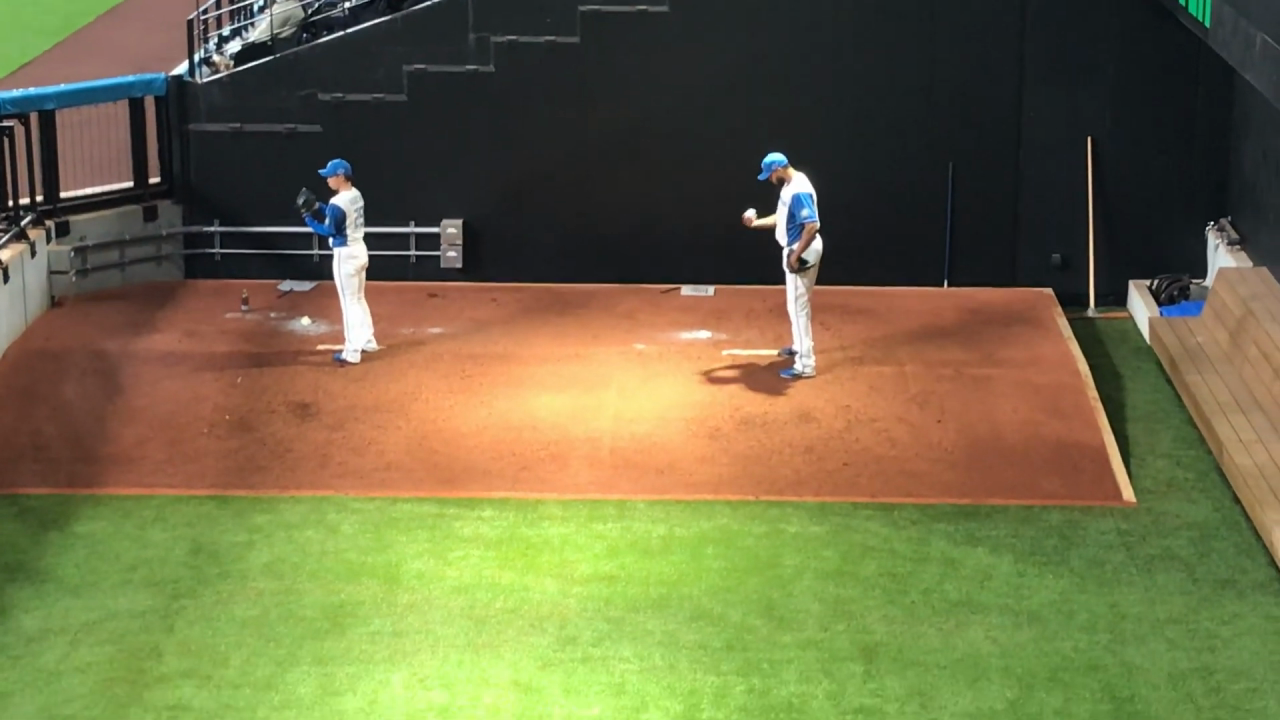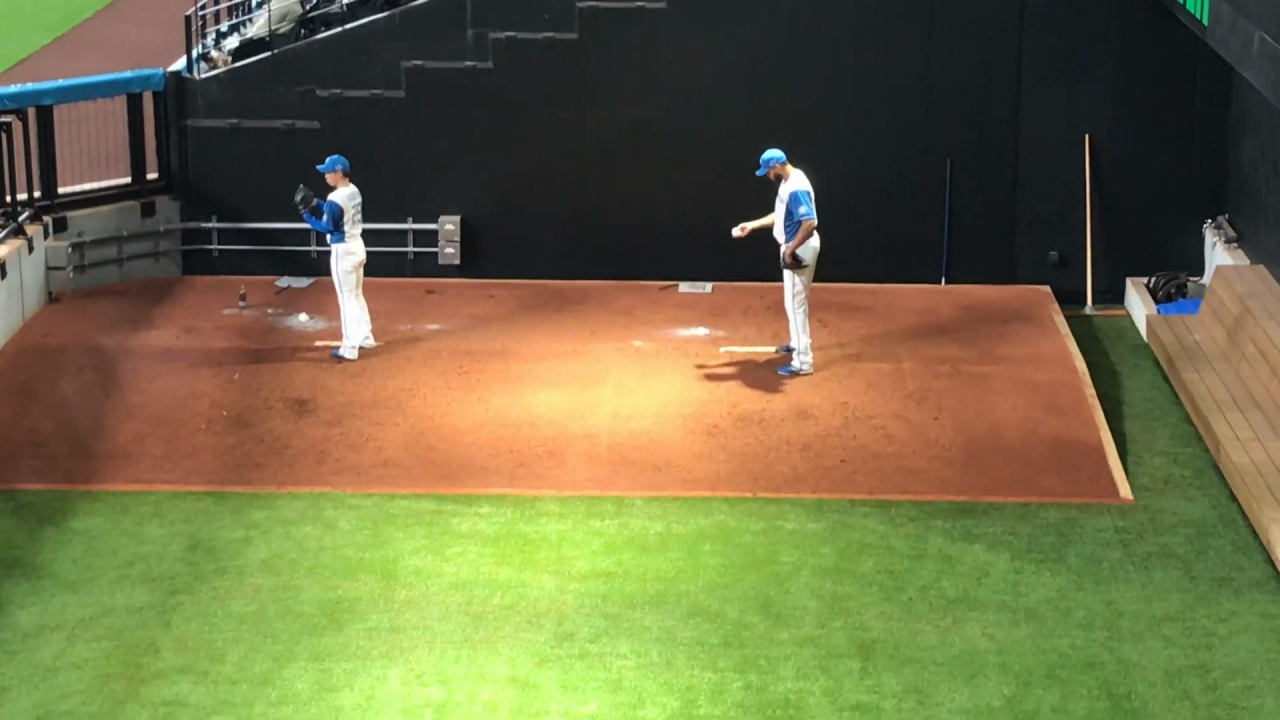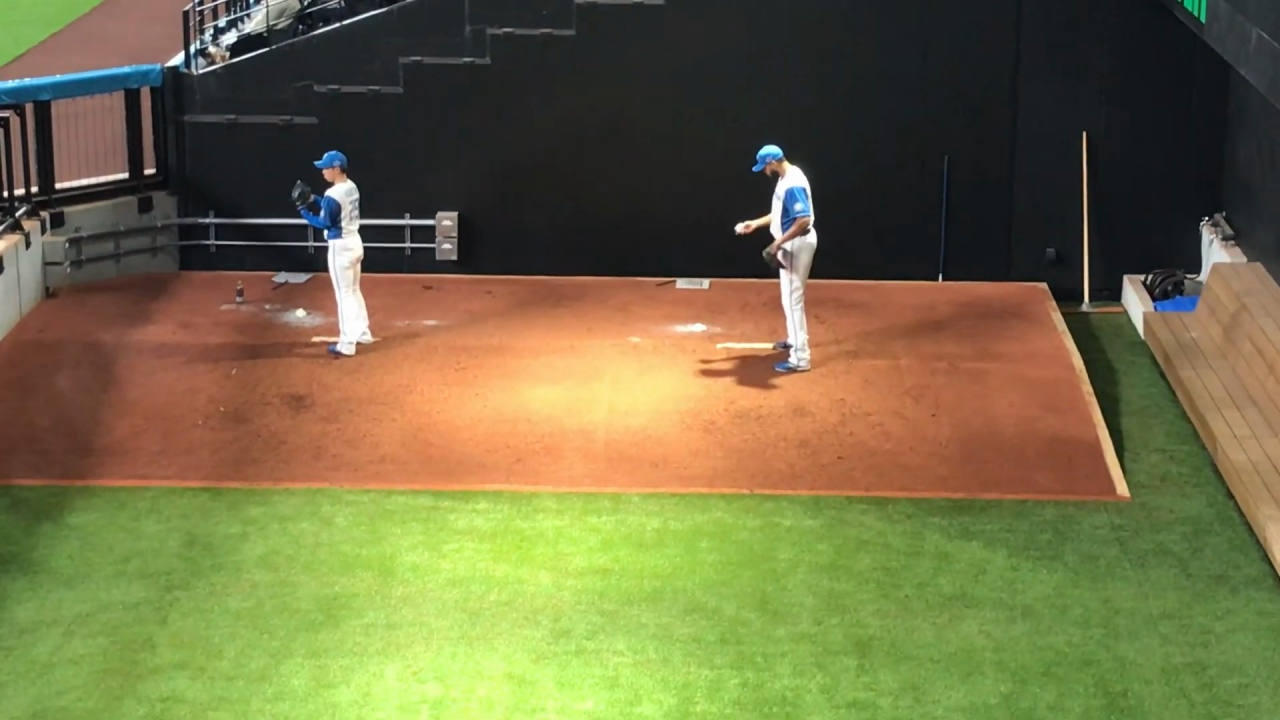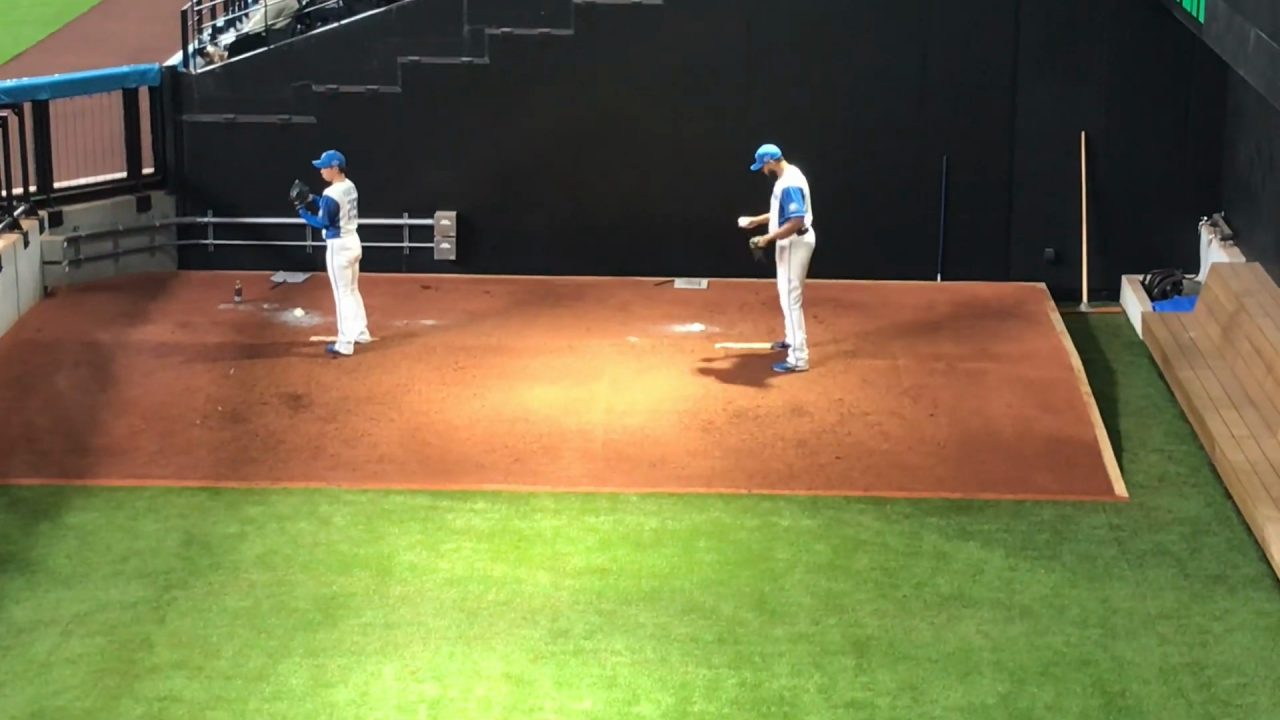
dt=0.1s
person 1, frame 1
left shoulder: (799, 191)
right shoulder: (789, 185)
left elbow: (812, 226)
right elbow: (782, 217)
left wrist: (796, 255)
right wrist: (757, 222)
left hip: (802, 252)
right hip: (795, 250)
left knee: (798, 304)
right knee: (795, 302)
left ankle: (806, 365)
right ankle: (800, 346)
person 1, frame 2
left shoulder: (797, 188)
right shoulder: (787, 182)
left elbow: (809, 223)
right elbow: (780, 215)
left wrist: (790, 250)
right wrist: (751, 225)
left hip: (799, 249)
right hip: (793, 247)
left knee: (795, 302)
right knee: (792, 299)
left ankle: (803, 362)
right ankle: (797, 343)
person 1, frame 3
left shoulder: (793, 185)
right shoulder: (787, 178)
left elbow: (802, 221)
left wrist: (778, 243)
right wrist: (755, 224)
left hip: (797, 245)
right hip: (791, 244)
left knee: (793, 298)
right knee: (788, 294)
left ankle: (800, 358)
right ankle: (794, 339)
person 1, frame 4
left shoulder: (790, 184)
right shoulder: (786, 177)
left elbow: (796, 222)
left wrist: (767, 239)
right wrist: (758, 220)
left hip: (794, 244)
right hip: (790, 243)
left knee: (791, 298)
right knee: (786, 293)
left ankle: (798, 358)
right ankle: (792, 339)
person 2, frame 1
left shoulder: (337, 202)
right shoulder: (356, 195)
left elbow: (329, 231)
left wrist: (309, 219)
right wrist: (319, 208)
left hip: (345, 254)
right hip: (359, 250)
left knee: (348, 302)
right knee: (358, 298)
left ankle: (352, 352)
right ankle: (367, 341)
person 2, frame 2
left shoulder: (335, 198)
right shoulder: (354, 191)
left elbow: (326, 228)
left wrist: (307, 215)
right wrist: (317, 204)
left hip: (343, 251)
right hip: (357, 246)
left knee: (346, 299)
right knee: (356, 295)
left ankle: (349, 349)
right ankle: (365, 337)
person 2, frame 3
left shoulder: (333, 194)
right shoulder: (352, 187)
left elbow: (324, 223)
left wrist: (304, 211)
left hip: (340, 247)
right hip: (354, 242)
left knee: (344, 295)
right knee: (354, 290)
left ankle: (347, 344)
right ankle: (362, 333)
person 2, frame 4
left shoulder: (331, 194)
right shoulder: (350, 186)
left elbow: (322, 223)
left wrist: (302, 210)
right wrist: (312, 199)
left hip: (339, 246)
right hip: (353, 241)
left knee: (342, 294)
right knee: (352, 290)
left ankle: (345, 344)
right ankle: (360, 332)
